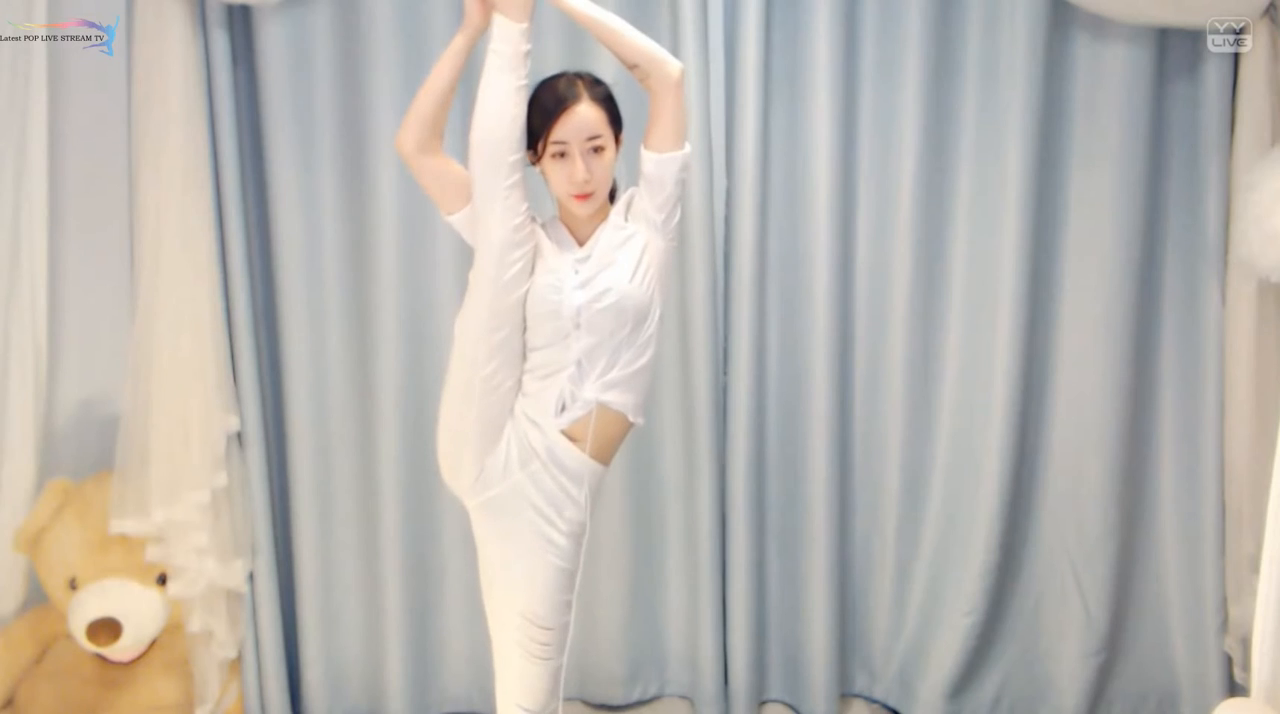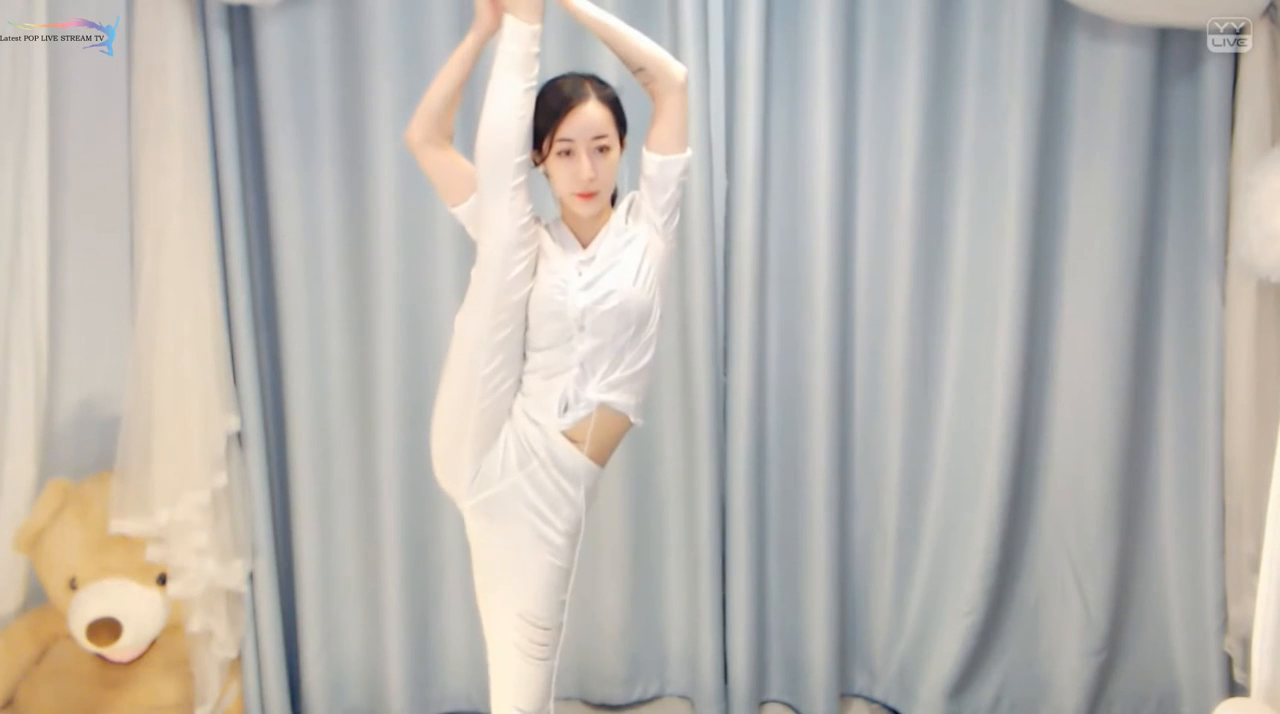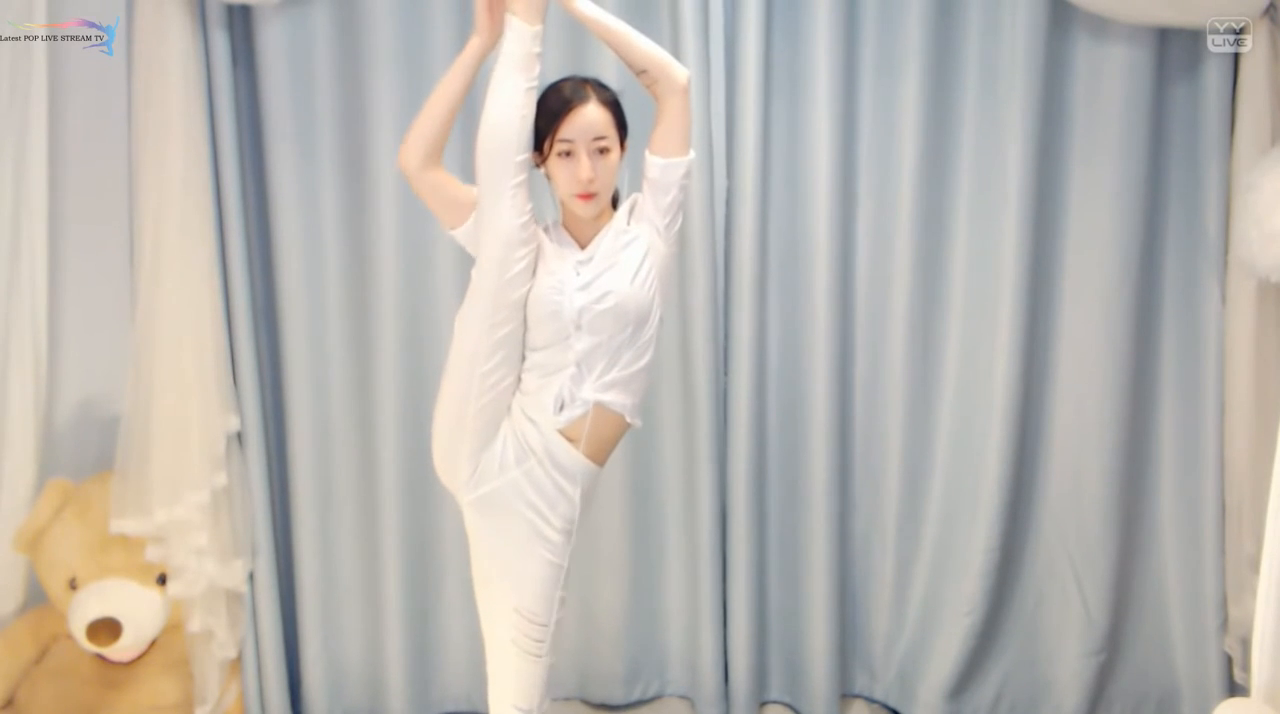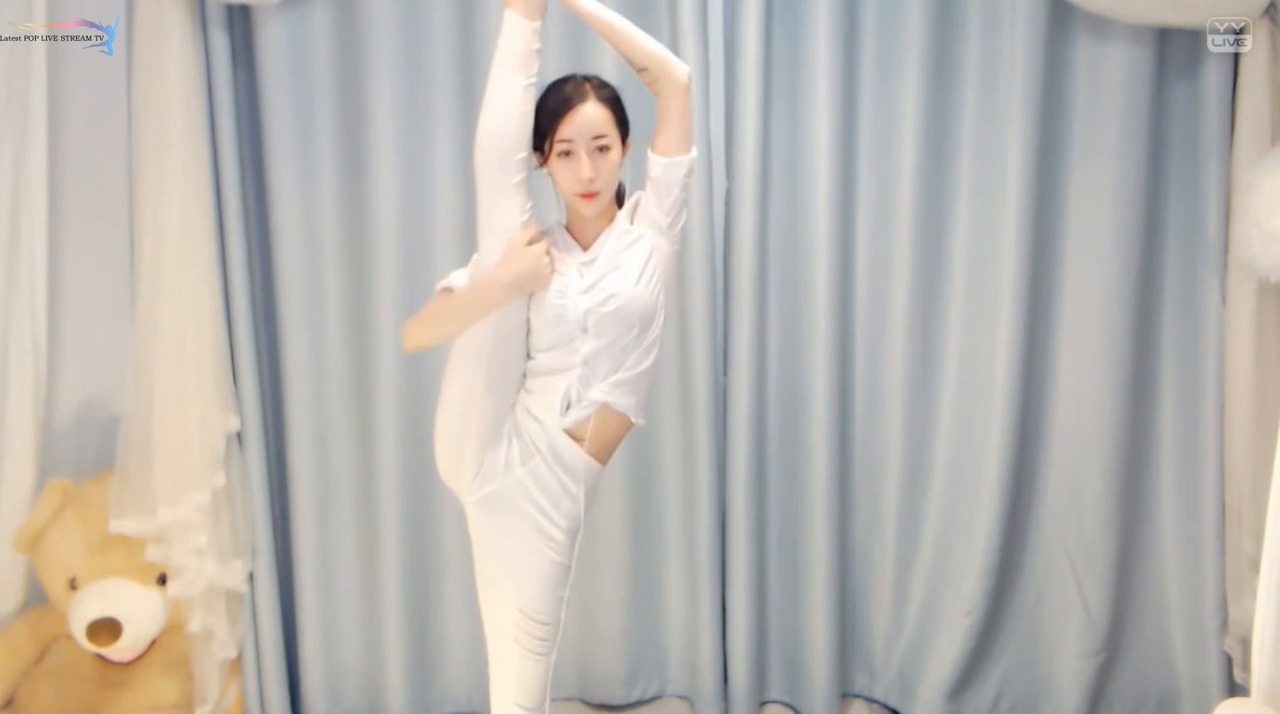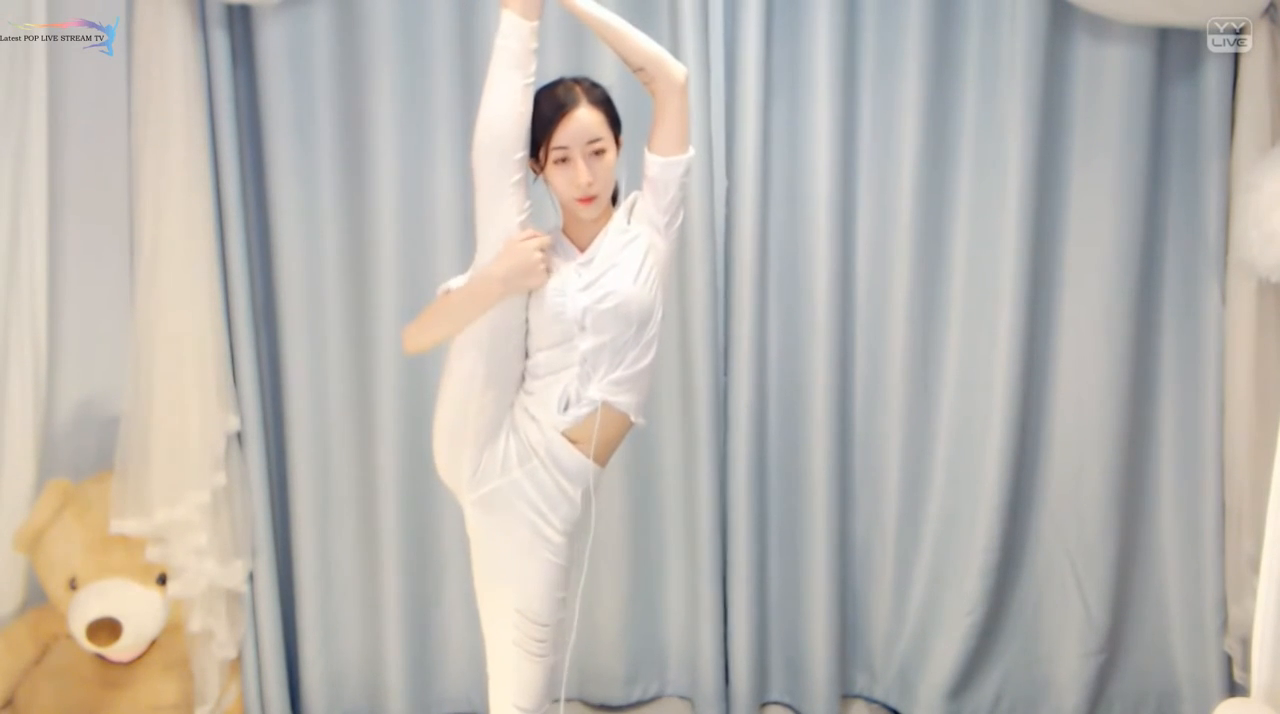
dt=1s
person 1, frame 1
left shoulder: (646, 224)
right shoulder: (524, 243)
left elbow: (666, 74)
right elbow: (416, 145)
left hip: (555, 481)
right hip: (495, 452)
person 1, frame 2
left shoulder: (647, 225)
right shoulder: (526, 243)
left elbow: (670, 80)
right elbow: (424, 137)
left hip: (550, 481)
right hip: (488, 450)
person 1, frame 3
left shoulder: (648, 227)
right shoulder: (525, 248)
left elbow: (673, 82)
right elbow: (416, 161)
left hip: (548, 483)
right hip: (487, 447)
person 1, frame 4
left shoulder: (652, 226)
right shoulder: (528, 249)
left elbow: (673, 79)
right elbow: (413, 335)
right wrist: (503, 285)
left hip: (549, 481)
right hip: (490, 450)
person 1, frame 5
left shoulder: (648, 226)
right shoulder: (529, 250)
left elbow: (670, 79)
right elbow: (414, 339)
right wrist: (497, 284)
left hip: (546, 484)
right hip: (491, 455)
